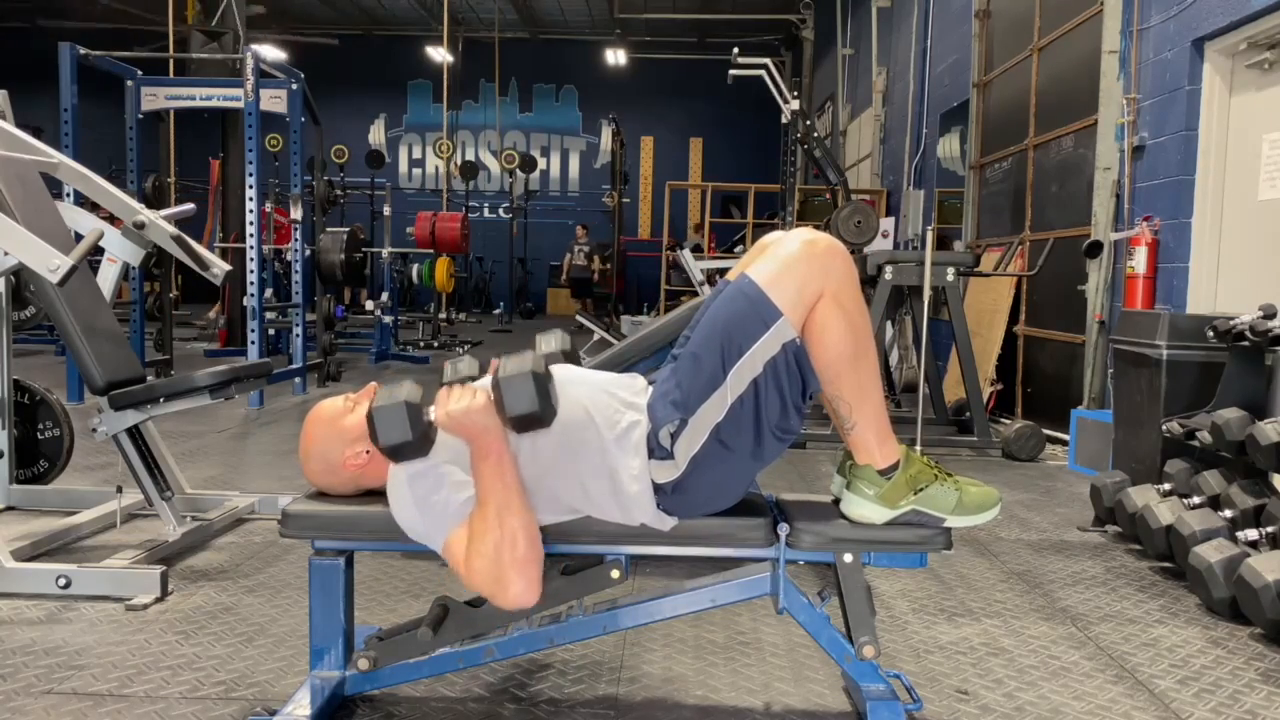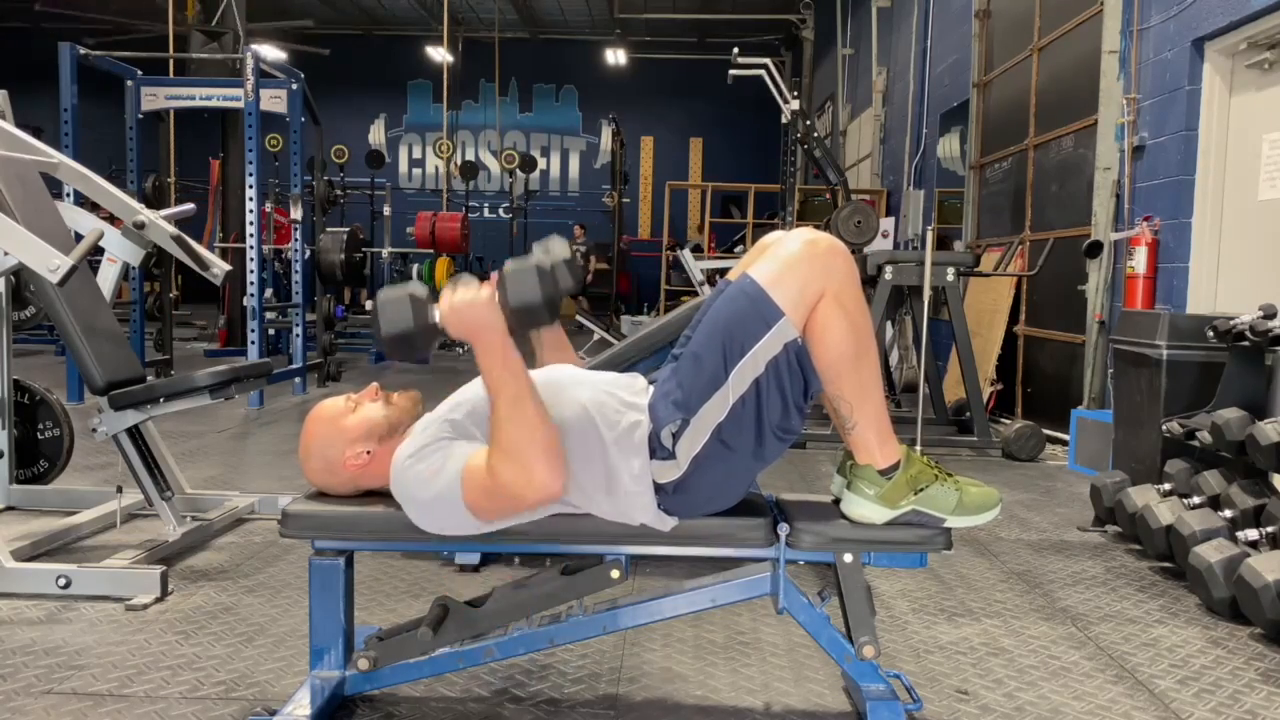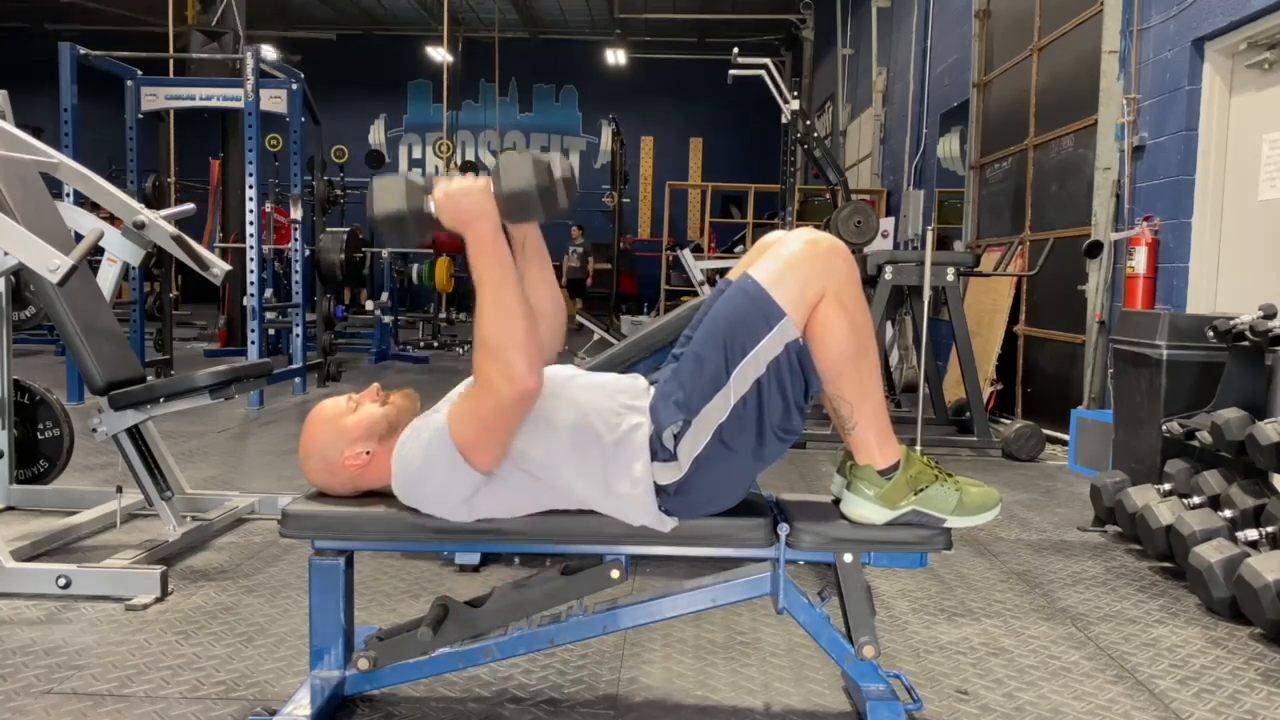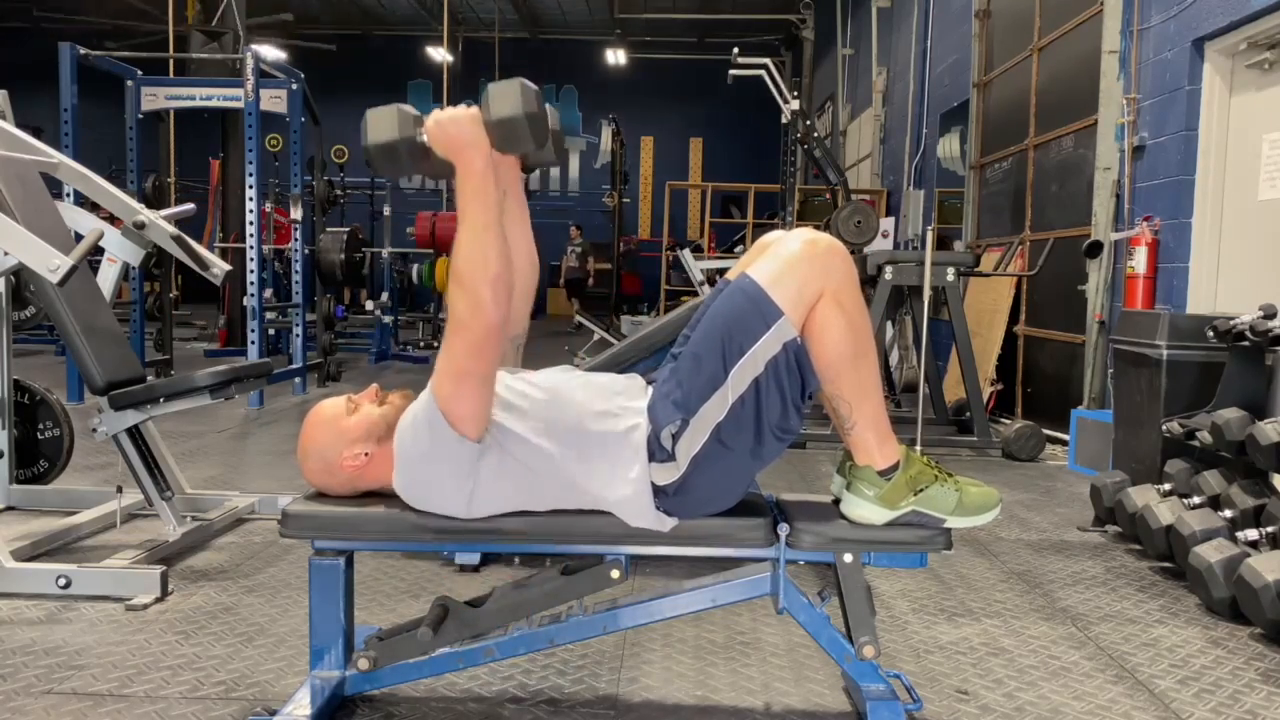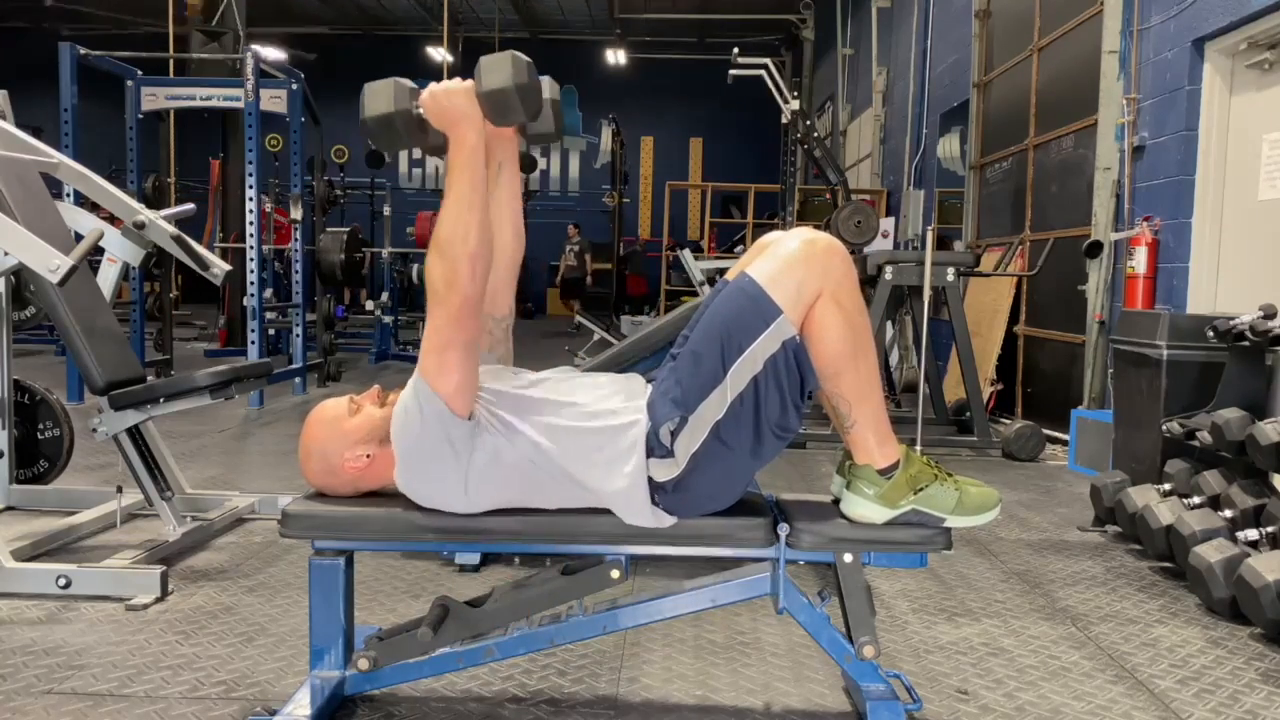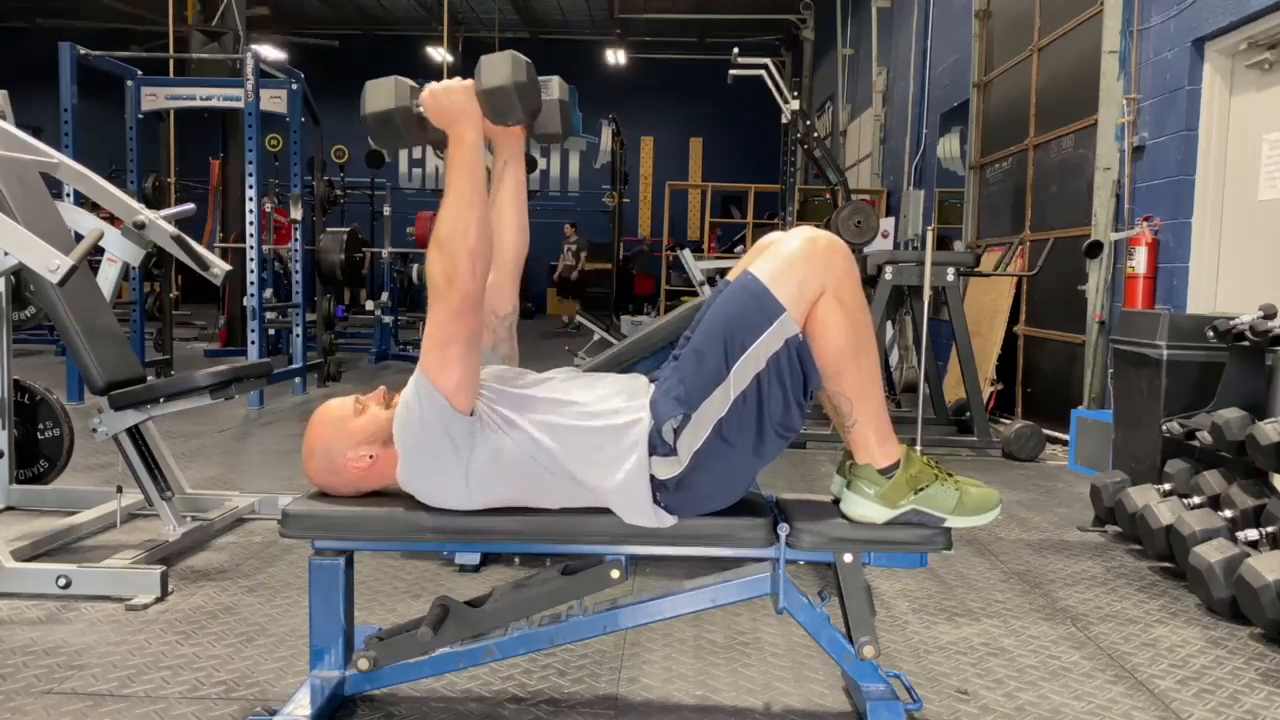
dt=0.2s
person 1, frame 1
left shoulder: (432, 448)
right shoulder: (419, 484)
right elbow: (516, 586)
right wrist: (487, 439)
left hip: (655, 411)
right hip: (673, 455)
left knee: (783, 251)
right knee: (813, 257)
left ankle: (865, 453)
right ankle: (884, 474)
person 1, frame 2
left shoulder: (436, 437)
right shoulder: (423, 473)
right elbow: (542, 478)
left wrist: (541, 315)
right wrist: (491, 337)
left hip: (656, 410)
right hip: (676, 453)
left knee: (783, 252)
right knee: (814, 257)
left ankle: (868, 459)
right ankle: (884, 476)
person 1, frame 3
left shoulder: (446, 435)
right shoulder: (428, 466)
left elbow: (544, 343)
right elbow: (517, 383)
left wrist: (523, 229)
right wrist: (479, 231)
left hip: (658, 416)
right hip: (675, 451)
left knee: (783, 250)
right knee: (816, 258)
left ankle: (866, 461)
right ankle: (885, 477)
person 1, frame 4
left shoulder: (455, 419)
right shoulder: (428, 456)
left elbow: (512, 305)
right elbow: (479, 322)
left wrist: (505, 172)
right wrist: (470, 162)
left hip: (663, 426)
right hip: (675, 456)
left knee: (781, 251)
right knee: (814, 259)
left ankle: (868, 462)
right ankle: (885, 476)
person 1, frame 5
left shoulder: (457, 406)
right shoulder: (426, 443)
left elbow: (494, 286)
right elbow: (457, 293)
left wrist: (502, 151)
right wrist: (463, 135)
left hip: (667, 424)
right hip: (677, 456)
left knee: (781, 251)
right knee: (813, 257)
left ankle: (869, 461)
right ankle: (885, 477)
person 1, frame 6
left shoulder: (462, 404)
right shoulder: (428, 443)
left elbow: (497, 281)
right elbow: (456, 288)
left wrist: (507, 148)
right wrist: (463, 132)
left hip: (669, 422)
right hip: (679, 453)
left knee: (782, 251)
right knee: (815, 256)
left ankle: (868, 460)
right ankle: (885, 476)
